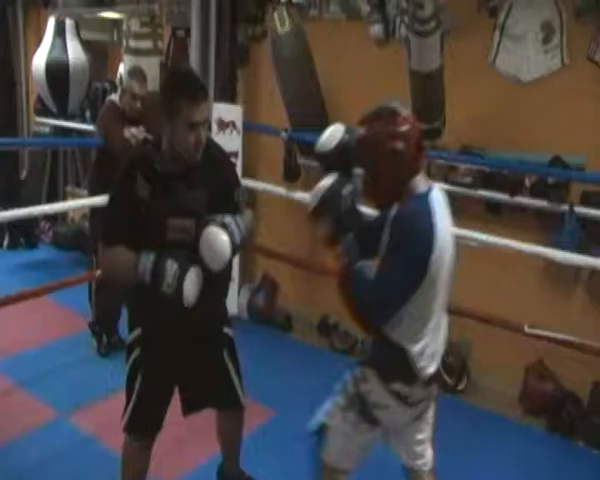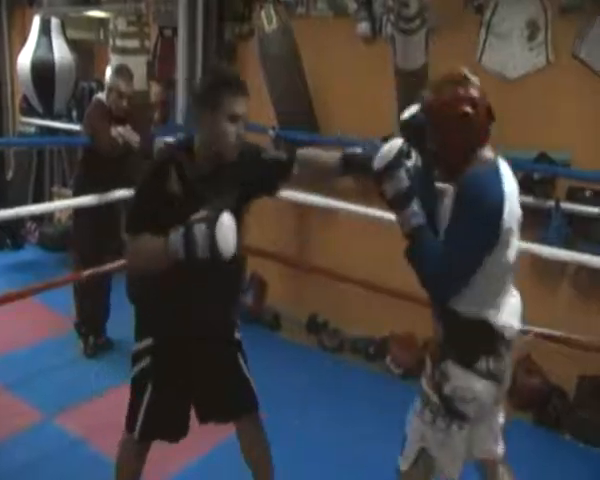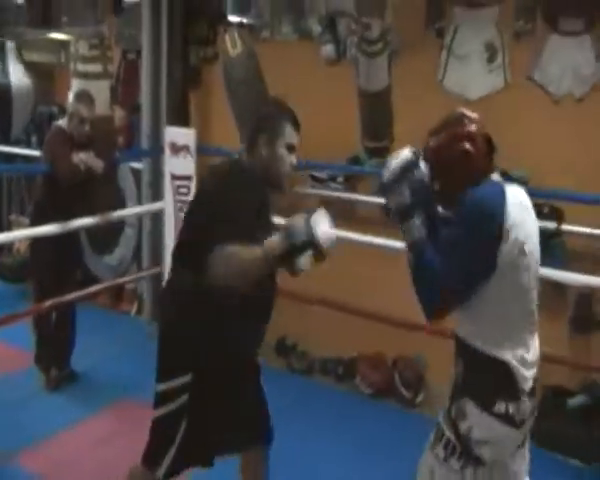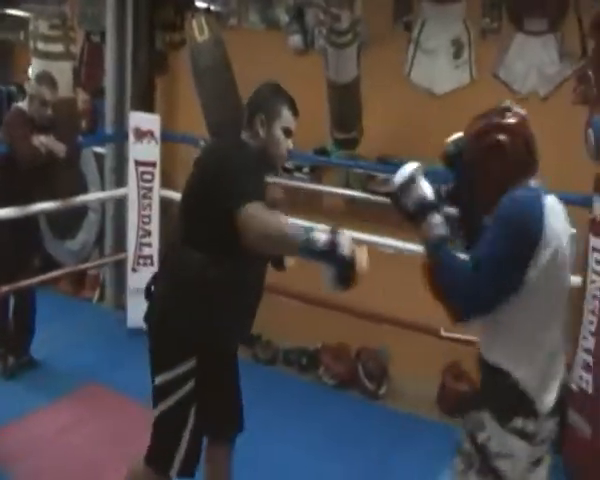
dt=0.3s
person 1, frame 1
left shoulder: (214, 160)
right shoulder: (138, 174)
left elbow: (233, 212)
right elbow: (110, 257)
left wrist: (230, 229)
right wrist: (154, 267)
left hip: (208, 309)
right hip: (154, 318)
left knee: (231, 401)
right knee: (140, 427)
person 1, frame 2
left shoulder: (242, 160)
right shoulder: (166, 169)
left elbow: (298, 163)
right elbow: (136, 254)
left wrist: (352, 160)
right wrist: (186, 240)
left hip: (216, 317)
right hip: (163, 323)
left knee: (246, 412)
right knee: (141, 430)
person 1, frame 3
left shoulder: (254, 188)
right shoulder: (227, 186)
right elbow: (223, 271)
left wrist: (293, 250)
right wrist: (290, 239)
left hip: (233, 343)
right hip: (192, 343)
left knee: (257, 439)
person 1, frame 4
left shoulder: (242, 165)
right shoulder: (231, 159)
right elbow: (255, 225)
left wrist: (274, 249)
right wrist: (325, 245)
left hip: (213, 327)
right hip: (185, 325)
left knee: (223, 430)
person 2, frame 1
left shoulder: (414, 218)
right shoulder: (428, 198)
left elbow: (372, 312)
right elbow: (372, 243)
left wrist: (341, 237)
left hip: (395, 369)
right hip: (420, 362)
person 2, frame 2
left shoulder: (478, 186)
right shoulder: (493, 173)
left elbow: (441, 282)
right elbow: (444, 232)
left wrist: (405, 203)
right wrist: (417, 176)
left hip: (467, 351)
right hip: (487, 342)
person 2, frame 3
left shoulder: (482, 207)
right shoulder: (514, 197)
left elbow: (435, 299)
right elbow: (452, 247)
left wrist: (411, 216)
right wrist: (426, 206)
left hip: (489, 387)
right hip: (512, 381)
person 2, frame 4
left shoulder: (518, 212)
right shoulder: (544, 208)
left elbow: (465, 298)
right elbow: (487, 267)
left wrist: (427, 218)
right wrist: (468, 205)
left hip: (511, 404)
right hip: (532, 395)
person 3, frame 1
left shoulder: (141, 115)
right shoulder: (109, 113)
right elbow: (119, 148)
left wrist: (140, 138)
right wrist: (141, 141)
right hip: (105, 197)
left ankle: (107, 327)
right ankle: (103, 329)
person 3, frame 2
left shoulder: (129, 115)
right shoulder: (95, 112)
left elbow: (145, 147)
right elbow: (106, 147)
left wrist: (132, 138)
right wrist: (128, 141)
left hip: (112, 198)
right hip: (89, 197)
left knee: (105, 265)
right knee: (87, 264)
left ankle: (96, 329)
right ankle: (88, 330)
person 3, frame 3
left shoulder: (88, 140)
right shoulder: (55, 139)
left elbow: (105, 170)
right elbow: (66, 174)
left wrist: (87, 162)
right wrist: (89, 165)
left hip: (70, 227)
right hip: (47, 227)
left knee: (66, 297)
right knee: (45, 297)
left ankle: (60, 362)
right ankle: (48, 363)
person 3, frame 4
left shoulder: (48, 122)
left elbow: (66, 153)
right elbow: (26, 157)
left wrist: (49, 146)
right wrist: (50, 149)
left hip: (28, 211)
left knee: (25, 284)
